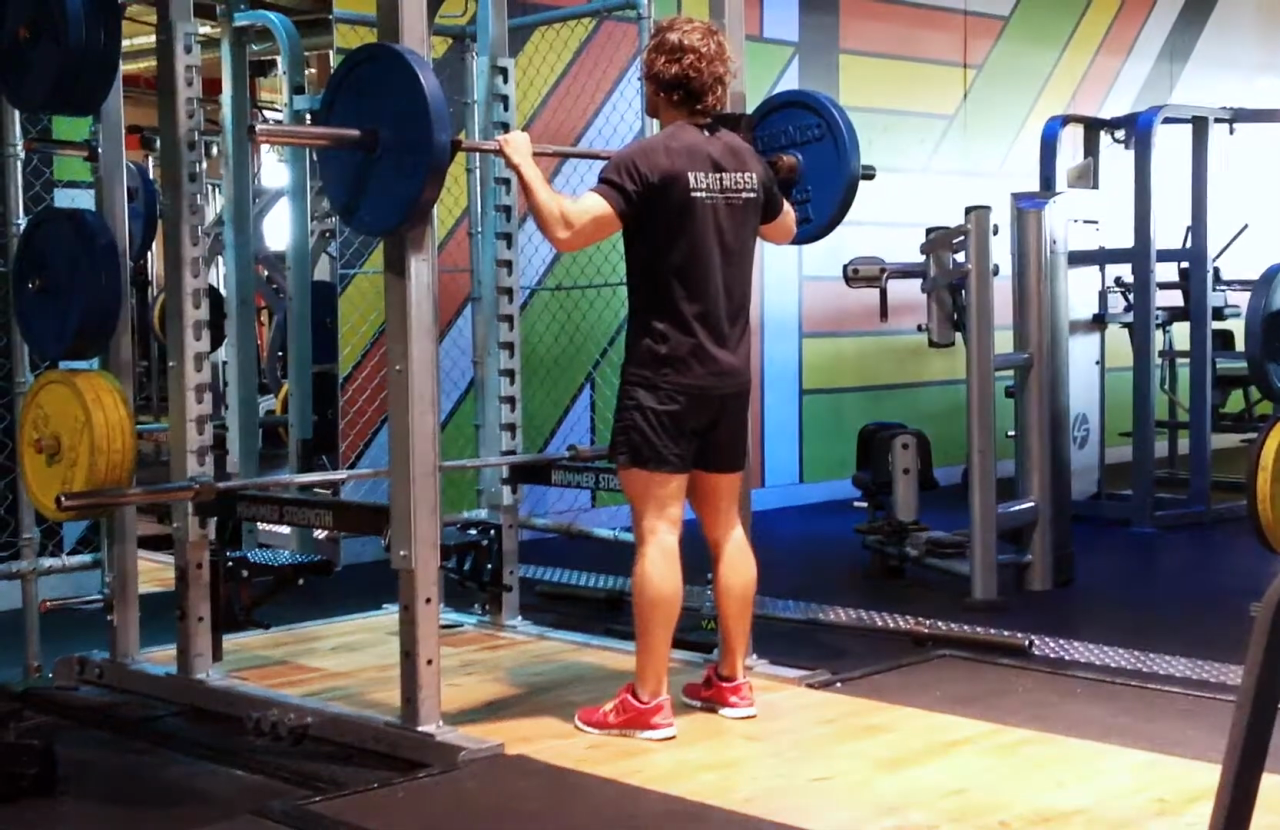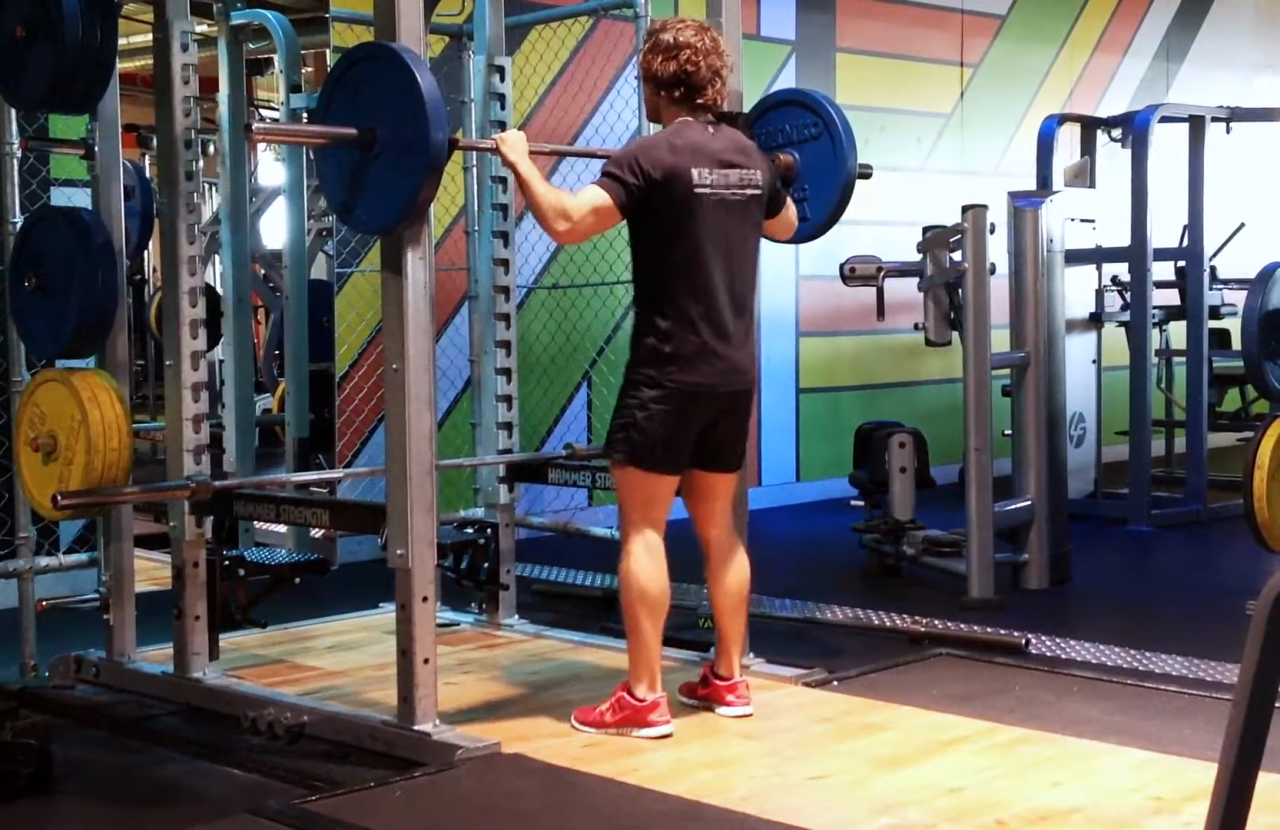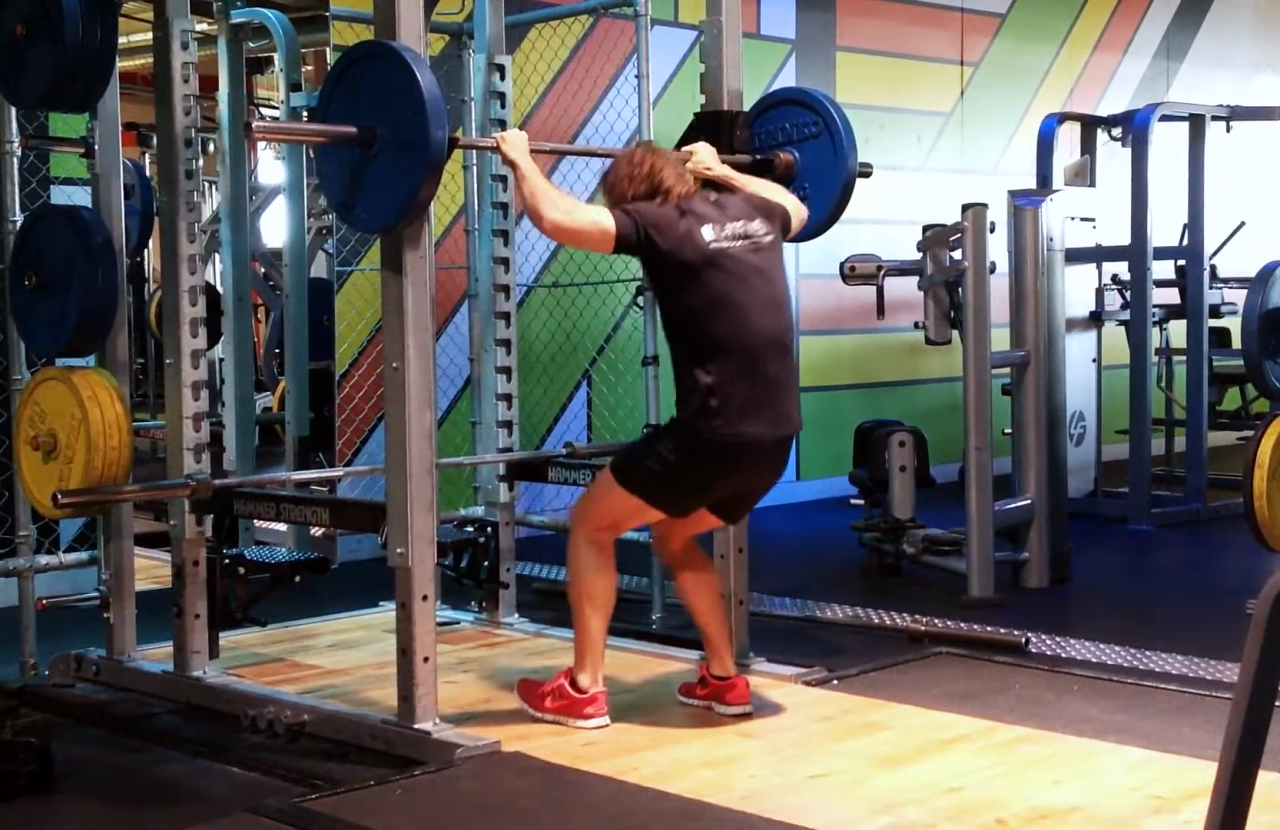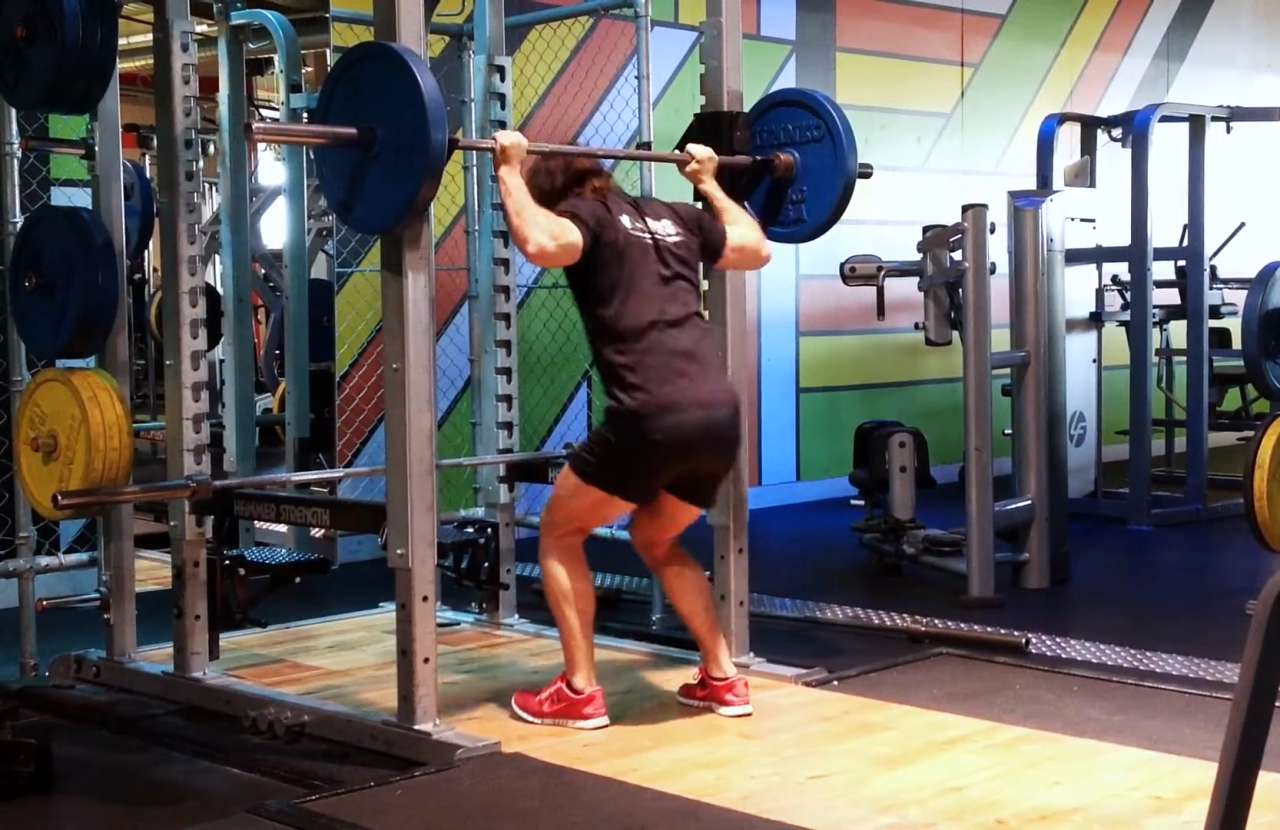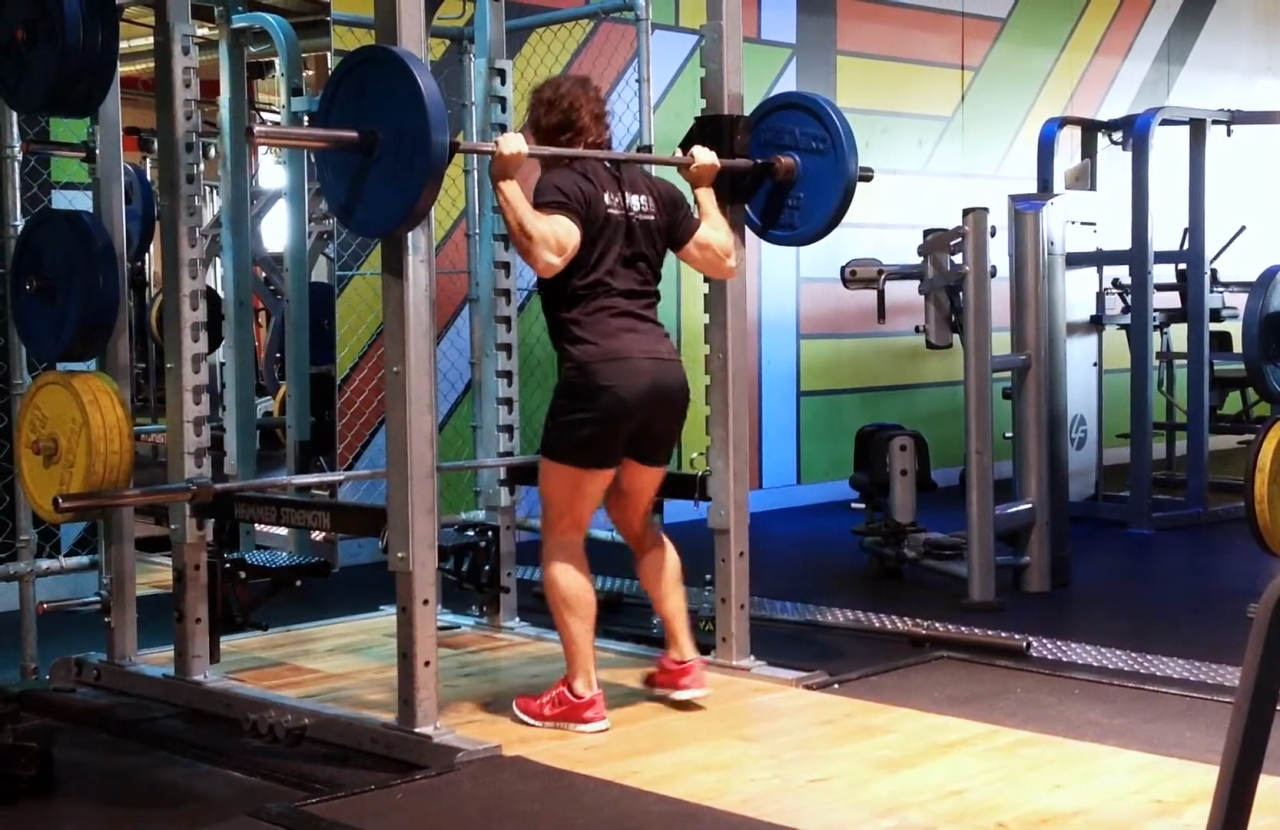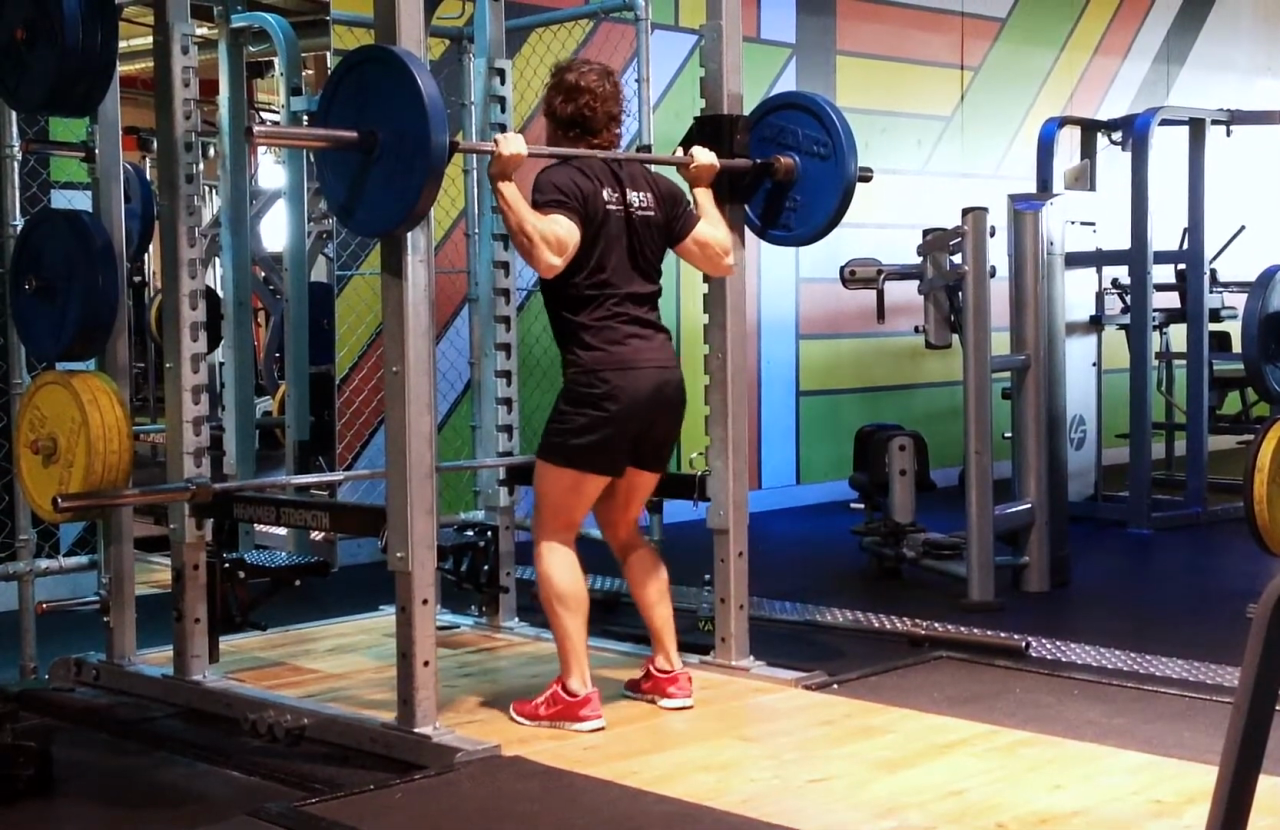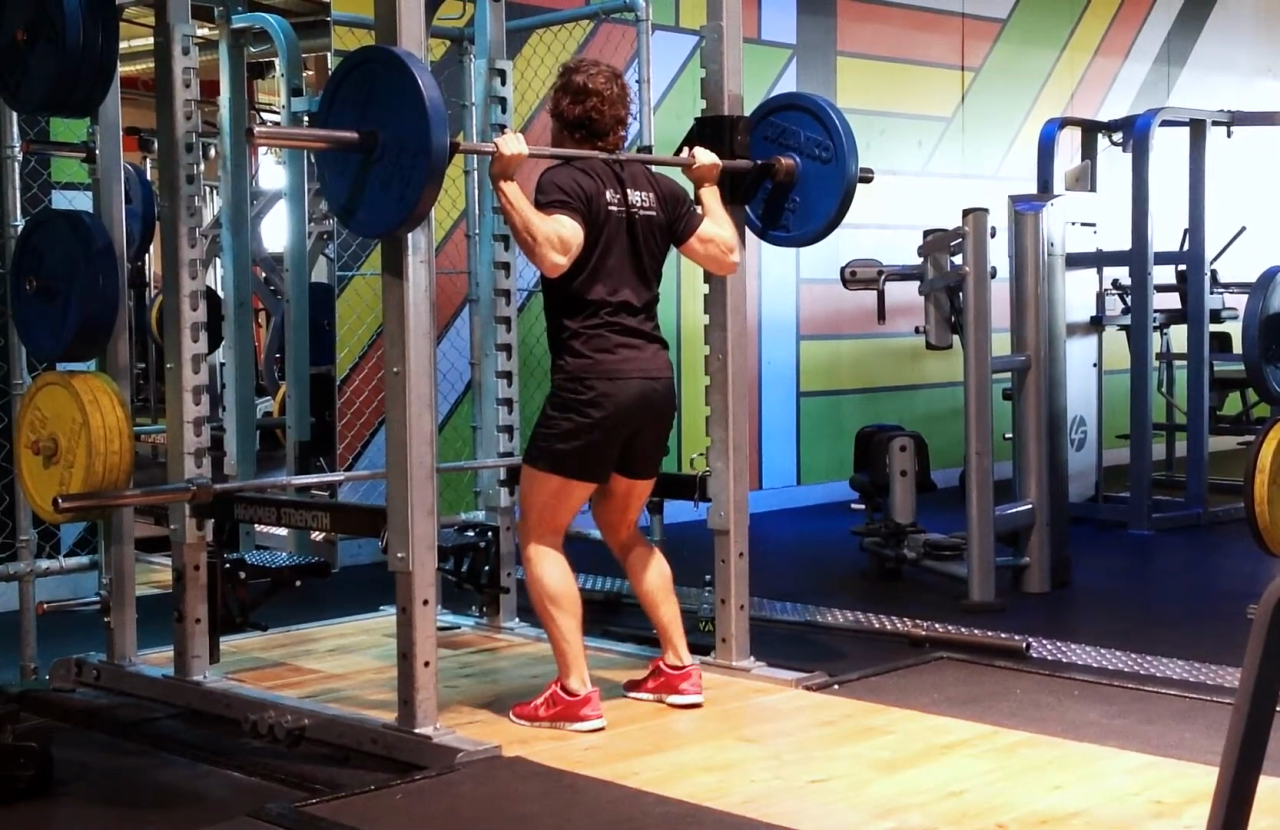
dt=0.4s
person 1, frame 1
left shoulder: (649, 159)
right shoulder: (746, 160)
left elbow: (566, 229)
right elbow: (785, 229)
left wrist: (522, 162)
left hip: (666, 376)
right hip: (729, 374)
left knee: (658, 531)
right knee: (724, 526)
left ankle: (647, 700)
right ankle: (731, 679)
person 1, frame 2
left shoulder: (652, 155)
right shoulder: (749, 155)
left elbow: (565, 222)
right elbow: (786, 225)
left wrist: (520, 160)
left hip: (670, 374)
right hip: (735, 373)
left knee: (642, 531)
right knee: (719, 529)
left ankle: (642, 697)
right ankle: (727, 680)
person 1, frame 3
left shoulder: (662, 224)
right shoulder: (754, 212)
left elbow: (558, 219)
right elbow: (796, 209)
left wrist: (521, 160)
right wrist: (720, 167)
left hip: (716, 432)
right hip: (775, 436)
left knee: (590, 527)
right knee: (673, 537)
left ankle: (584, 688)
right ankle: (725, 677)
person 1, frame 4
left shoulder: (585, 215)
right shoulder: (675, 219)
left elbow: (539, 241)
right elbow: (757, 248)
left wrist: (511, 170)
right wrist: (708, 182)
left hip: (653, 418)
right hip: (719, 416)
left knee: (559, 533)
right knee: (656, 540)
left ankle: (579, 691)
right ankle: (722, 679)
person 1, frame 5
left shoulder: (562, 184)
right shoulder: (653, 189)
left elbow: (548, 255)
right elbow: (724, 260)
left wrist: (506, 181)
right wrist: (704, 186)
left hip: (601, 376)
right hip: (665, 372)
left knee: (562, 537)
right knee: (636, 522)
left ankle: (581, 693)
right ankle: (682, 659)
person 1, frame 6
left shoulder: (561, 179)
right shoulder: (655, 185)
left elbow: (550, 255)
right elbow: (720, 257)
left wrist: (505, 181)
right wrist: (702, 185)
left hip: (603, 381)
right hip: (662, 375)
left knee: (553, 534)
right knee: (622, 530)
left ankle: (575, 693)
right ankle: (669, 671)
person 1, frame 7
left shoulder: (564, 180)
right shoulder: (658, 188)
left elbow: (554, 254)
right elbow: (725, 255)
left wrist: (506, 180)
right wrist: (708, 183)
left hip: (593, 383)
right hip: (653, 379)
left knee: (539, 537)
right knee: (623, 529)
left ankle: (575, 692)
right ankle: (679, 666)
